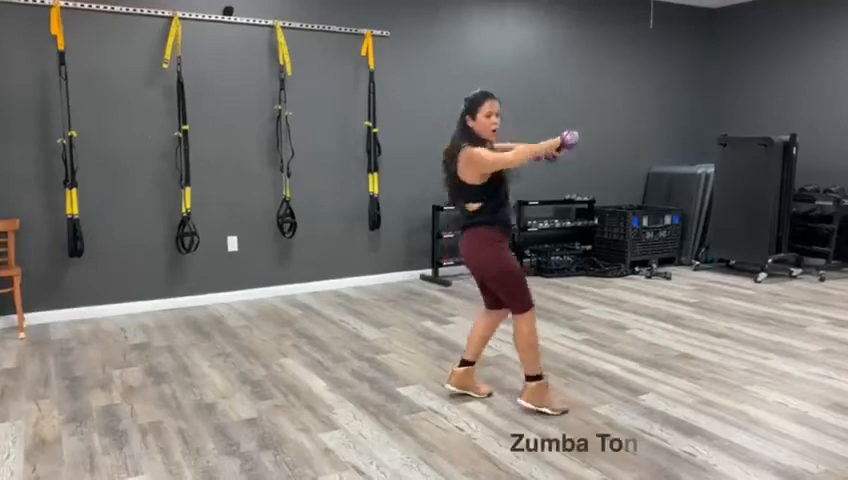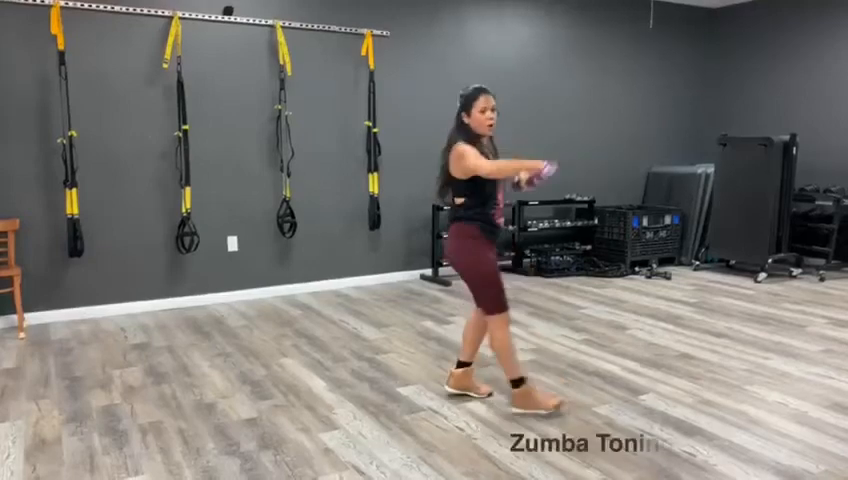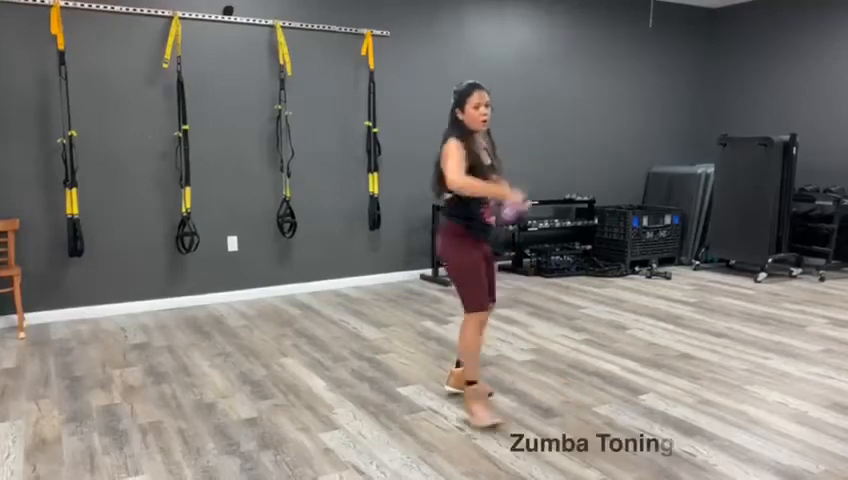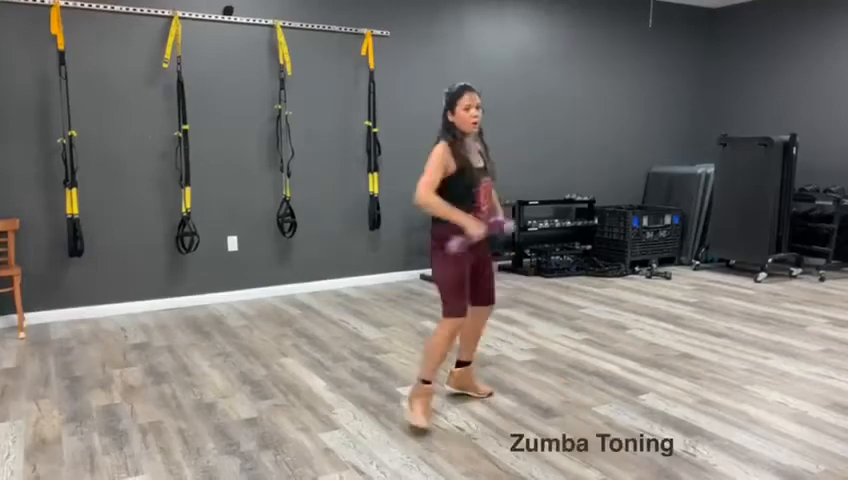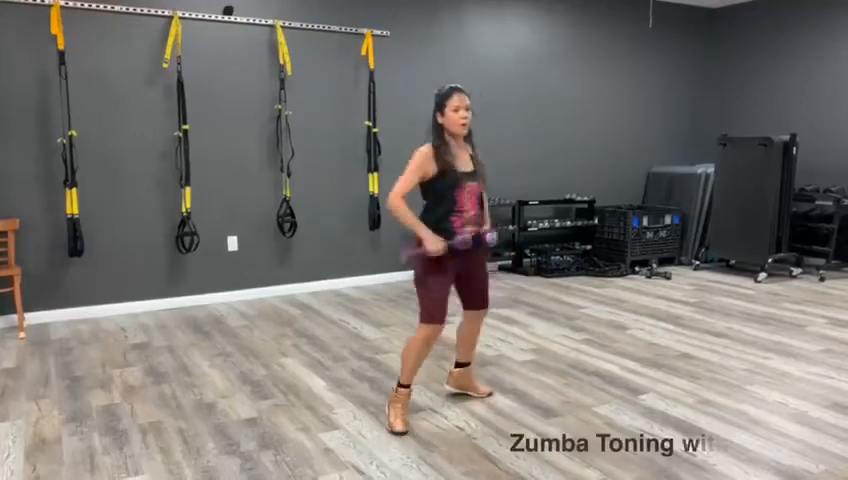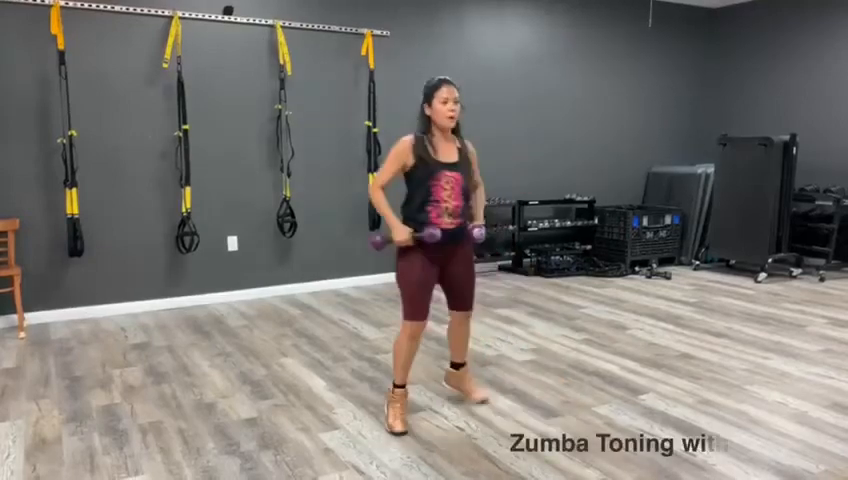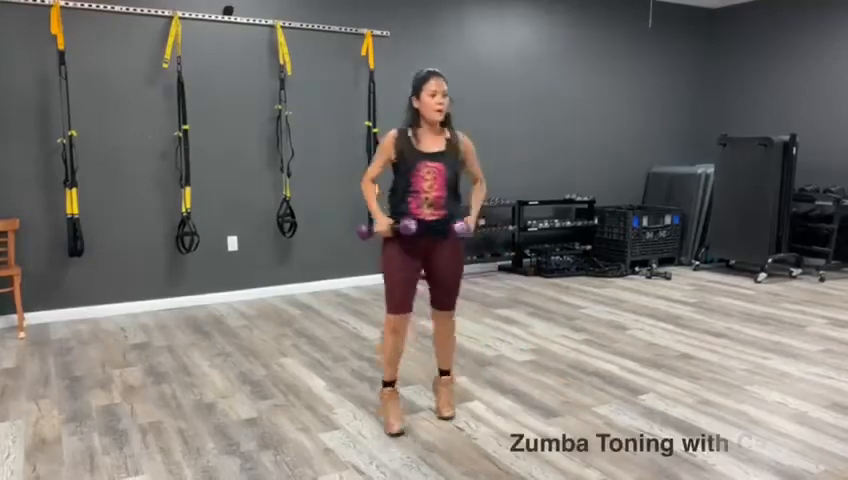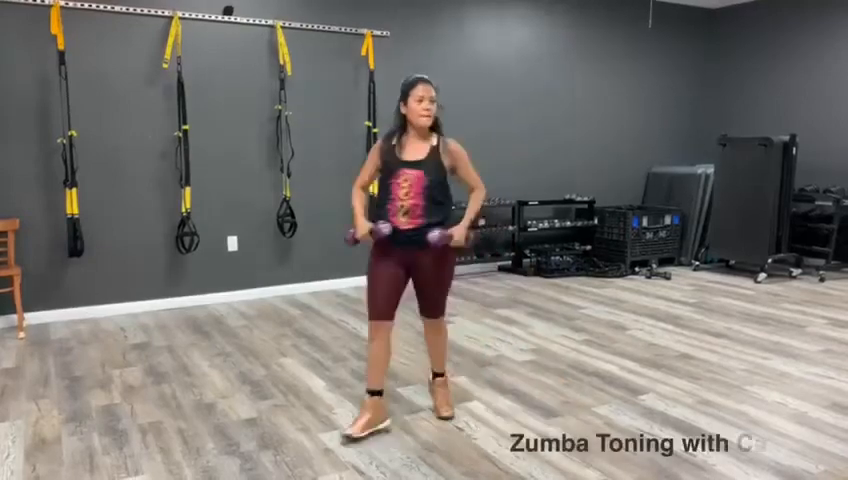
dt=0.1s
person 1, frame 1
left shoulder: (483, 150)
right shoulder: (471, 155)
left elbow: (507, 151)
right elbow: (508, 159)
left wrist: (531, 148)
right wrist: (548, 145)
left hip: (485, 242)
right hip: (485, 243)
left knee: (497, 308)
right knee: (523, 313)
left ankle: (462, 373)
right ankle: (537, 388)
person 1, frame 2
left shoulder: (484, 145)
right shoulder: (463, 150)
left elbow: (496, 170)
right elbow: (488, 169)
left wrist: (521, 174)
right wrist: (530, 164)
left hip: (479, 239)
right hip: (468, 241)
left knee: (486, 309)
right knee: (498, 315)
left ankle: (461, 375)
right ankle: (521, 392)
person 1, frame 3
left shoulder: (485, 144)
right shoulder: (455, 146)
left elbow: (493, 181)
right elbow: (456, 183)
left wrist: (512, 193)
right wrist: (503, 191)
left hip: (480, 236)
right hip: (458, 237)
left knee: (484, 308)
right knee: (477, 312)
left ankle: (462, 375)
right ankle: (474, 395)
person 1, frame 4
left shoulder: (480, 148)
right shoulder: (445, 151)
right elbow: (423, 196)
left wrist: (498, 212)
right wrist: (466, 221)
left hip: (478, 242)
right hip: (451, 244)
left knee: (483, 308)
right knee: (454, 319)
left ankle: (462, 375)
right ankle: (420, 393)
person 1, frame 5
left shoulder: (473, 154)
right shoulder: (428, 154)
right elbow: (396, 199)
left wrist: (486, 224)
right wrist: (425, 235)
left hip: (471, 248)
right hip: (437, 252)
left knee: (477, 312)
right knee: (431, 327)
left ankle: (461, 374)
right ankle: (399, 397)
person 1, frame 6
left shoulder: (465, 148)
right shoulder: (410, 145)
left elbow: (476, 186)
right elbow: (376, 187)
left wrist: (478, 219)
right wrist: (396, 226)
left hip: (457, 244)
right hip: (418, 248)
left knee: (462, 312)
right knee: (414, 324)
left ankle: (458, 374)
right ankle: (397, 397)
person 1, frame 7
left shoulder: (458, 141)
right shoulder: (397, 138)
left elbow: (479, 180)
right elbow: (368, 179)
left wrist: (473, 215)
right wrist: (377, 216)
left hip: (445, 240)
right hip: (402, 241)
left knee: (444, 313)
right knee: (396, 318)
left ankle: (444, 382)
right ankle: (390, 396)
person 1, frame 8
left shoulder: (448, 149)
right shoulder: (385, 147)
left elbow: (478, 189)
right elbow: (360, 187)
left wrist: (463, 226)
right wrist: (360, 220)
left hip: (433, 249)
right hip: (389, 249)
left knee: (433, 321)
right knee: (378, 325)
left ankle: (439, 383)
right ankle: (374, 408)
